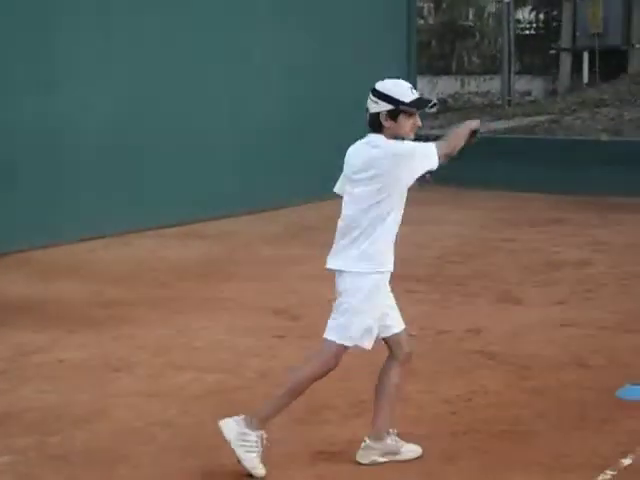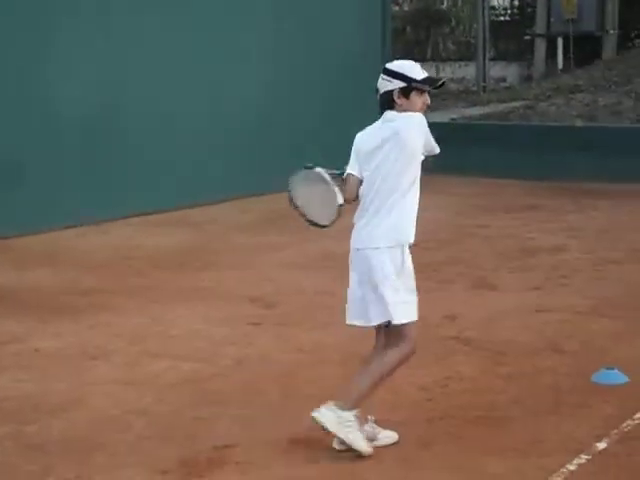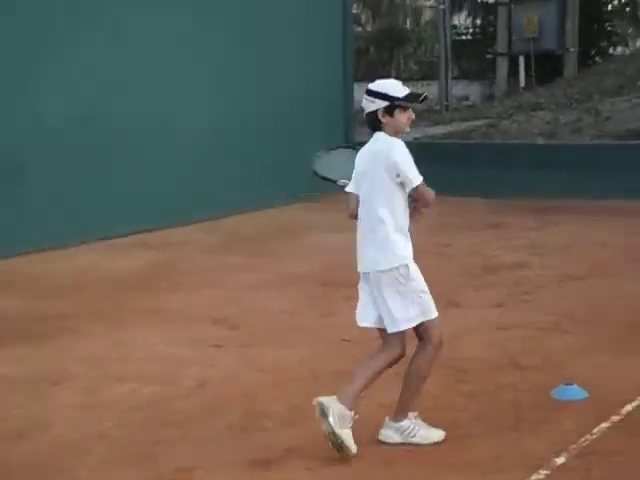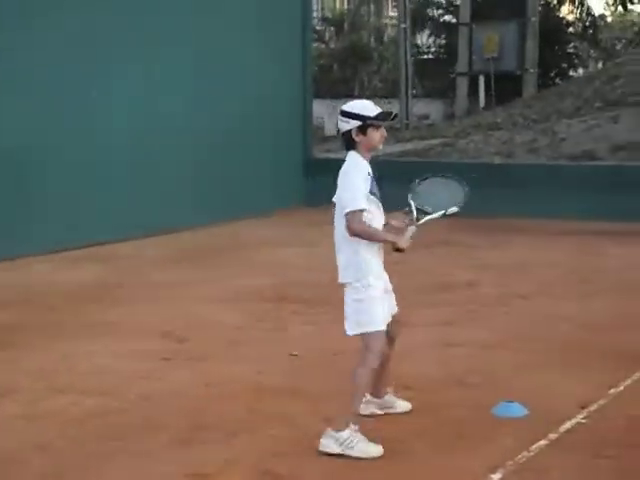
dt=0.3s
person 1, frame 1
left shoulder: (359, 152)
right shoulder: (400, 157)
left elbow: (343, 199)
right elbow: (448, 148)
right wrist: (468, 125)
left hip: (367, 269)
right hip: (366, 270)
left knee: (401, 351)
right knee: (327, 359)
left ankle: (379, 440)
right ankle: (250, 427)
person 1, frame 2
left shoulder: (365, 135)
right shoulder: (413, 123)
left elbow: (350, 193)
right elbow: (429, 153)
left hip: (364, 244)
right hip: (388, 245)
left knee: (386, 340)
right knee: (405, 342)
left ankle: (358, 425)
right ankle: (340, 410)
person 1, frame 3
left shoulder: (365, 154)
right shoulder: (393, 147)
left elbow: (353, 210)
right elbow: (425, 198)
right wrist: (411, 204)
left hip: (371, 261)
right hip: (393, 261)
left knee: (392, 347)
right knee: (432, 339)
left ankle: (340, 406)
right ankle: (400, 421)
person 1, frame 4
left shoulder: (360, 168)
right shoulder: (354, 171)
right elbow: (353, 226)
left wrist: (386, 222)
right wrist: (392, 238)
left hip: (372, 268)
right hip: (361, 272)
left knee: (390, 330)
right knee: (375, 352)
left ankle: (377, 395)
right ankle: (343, 433)
